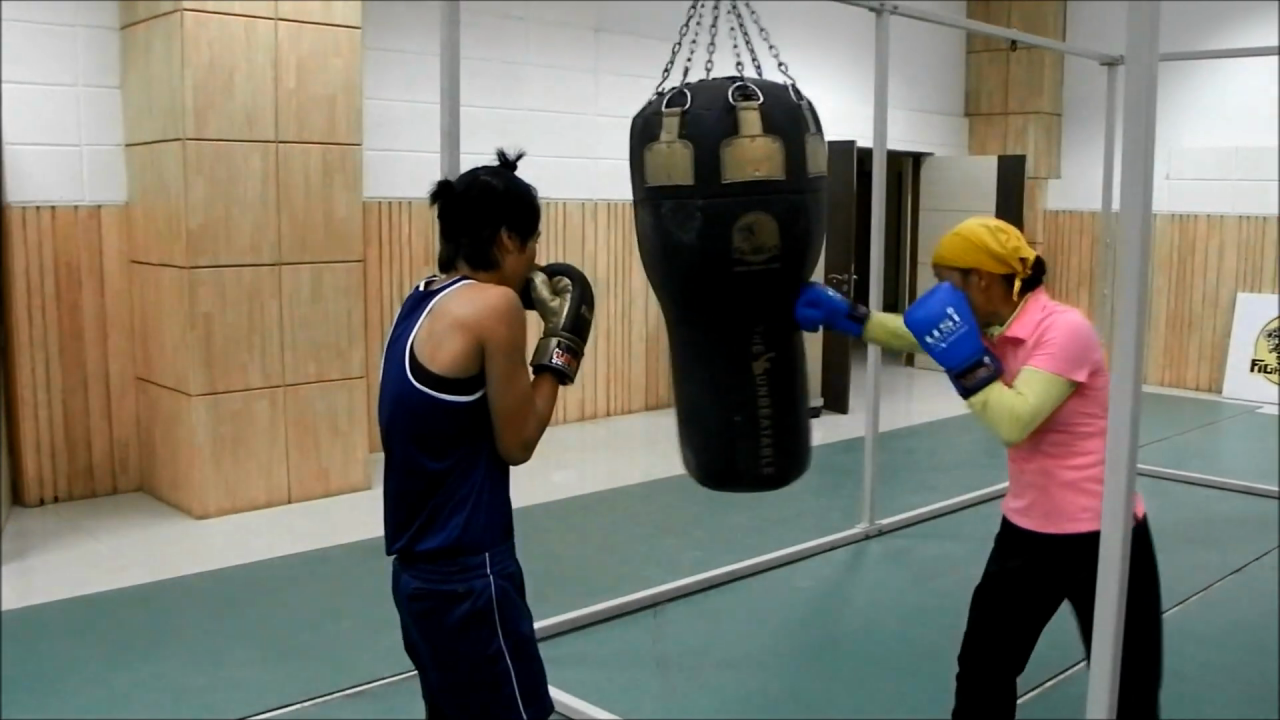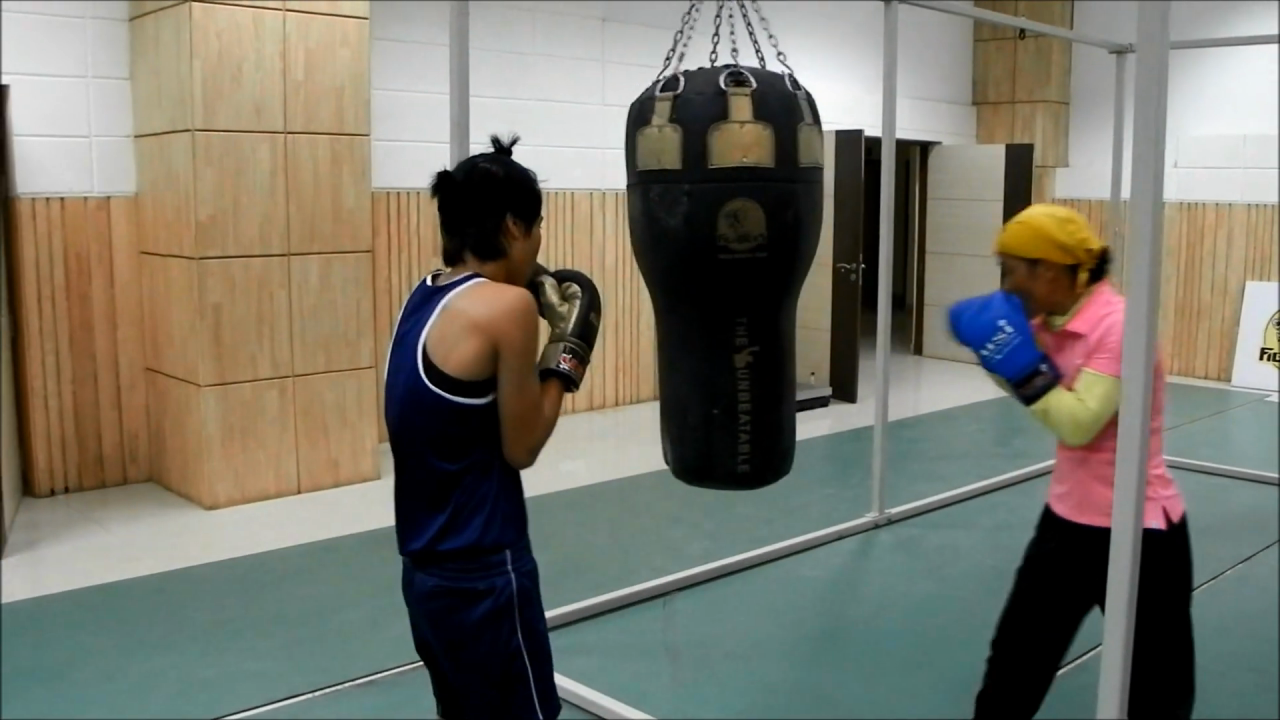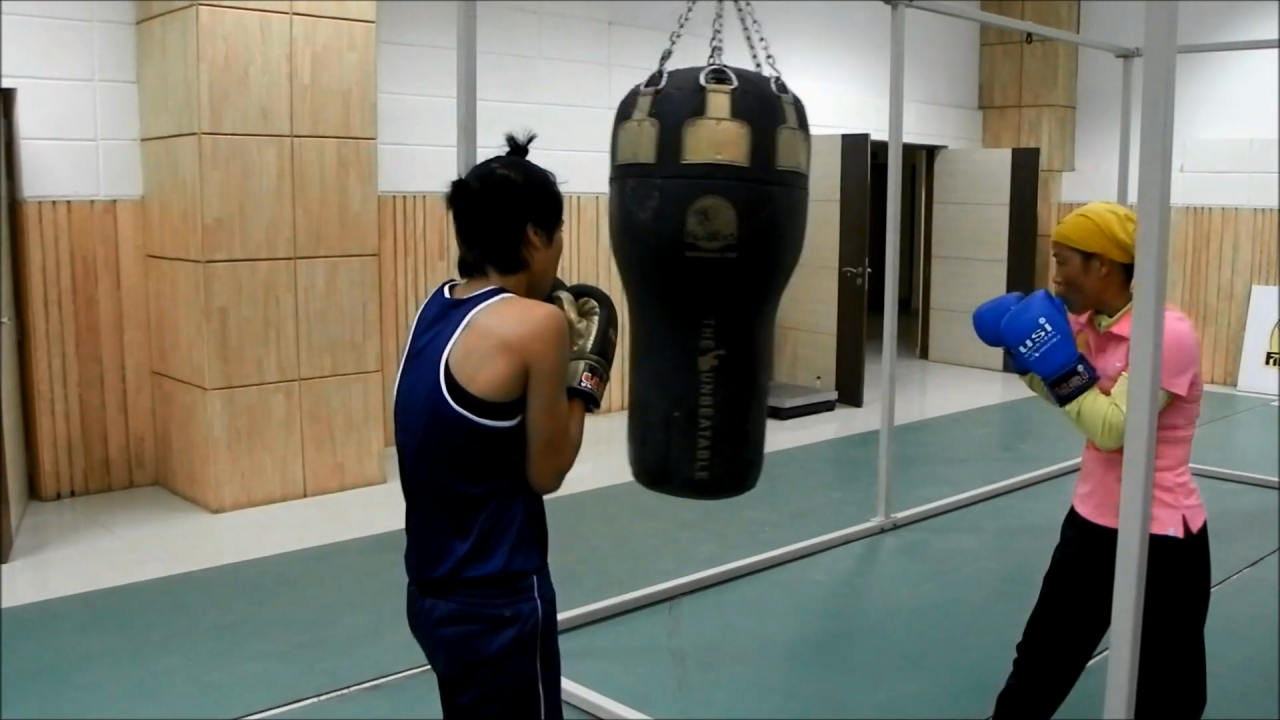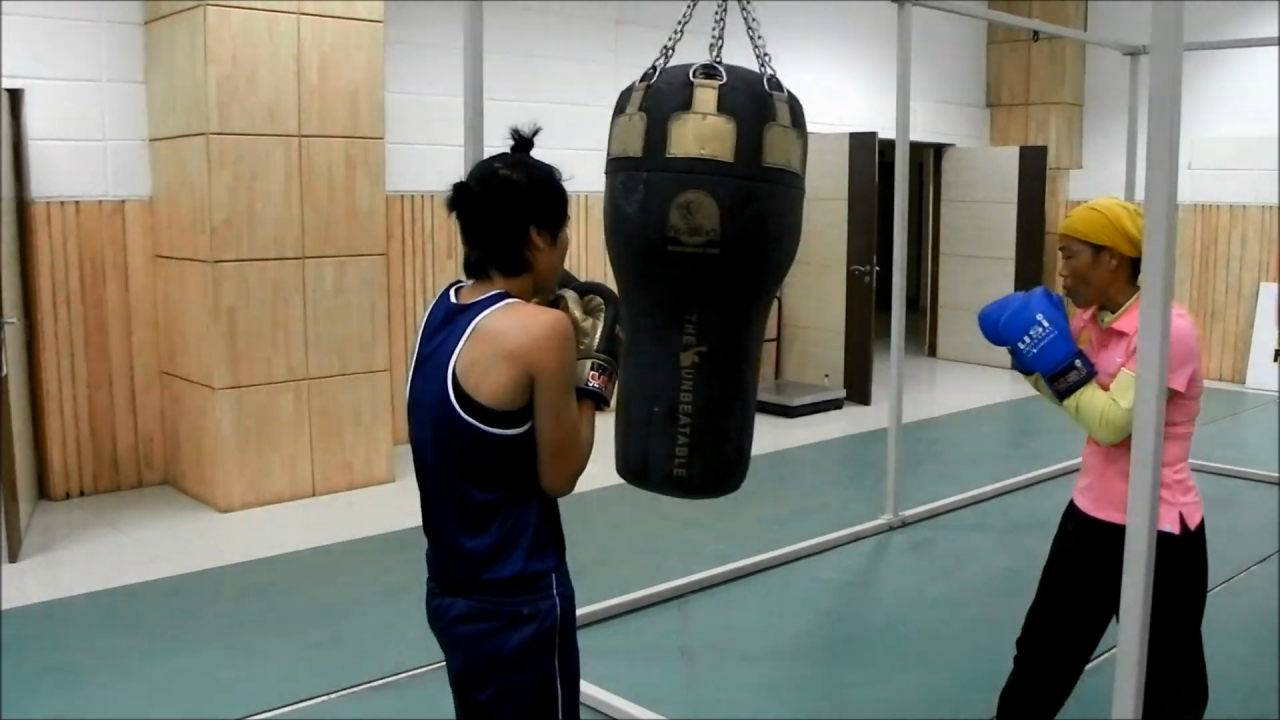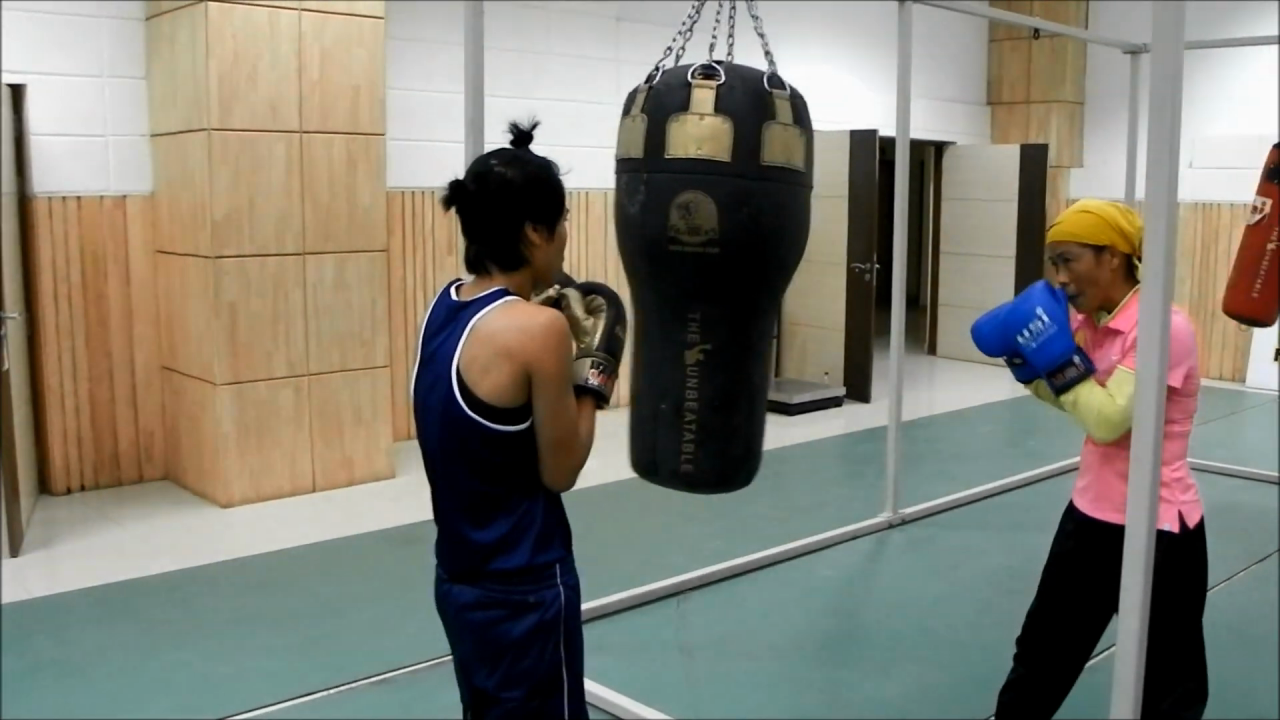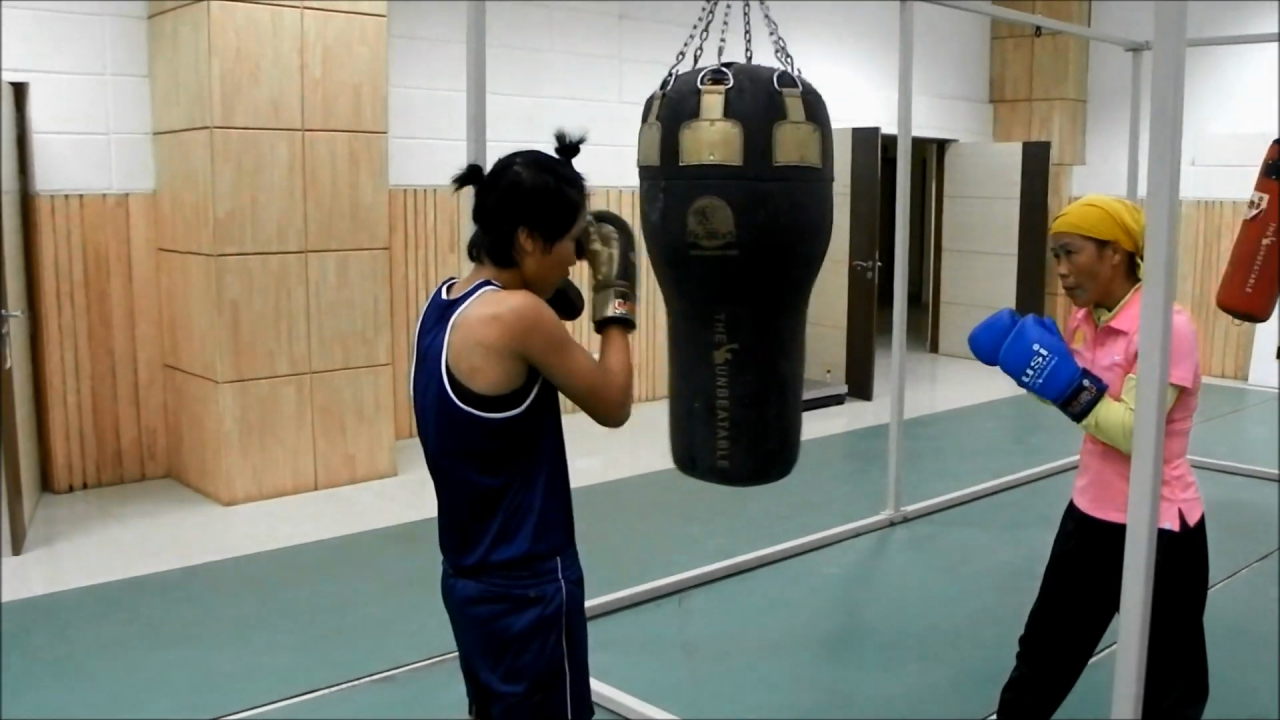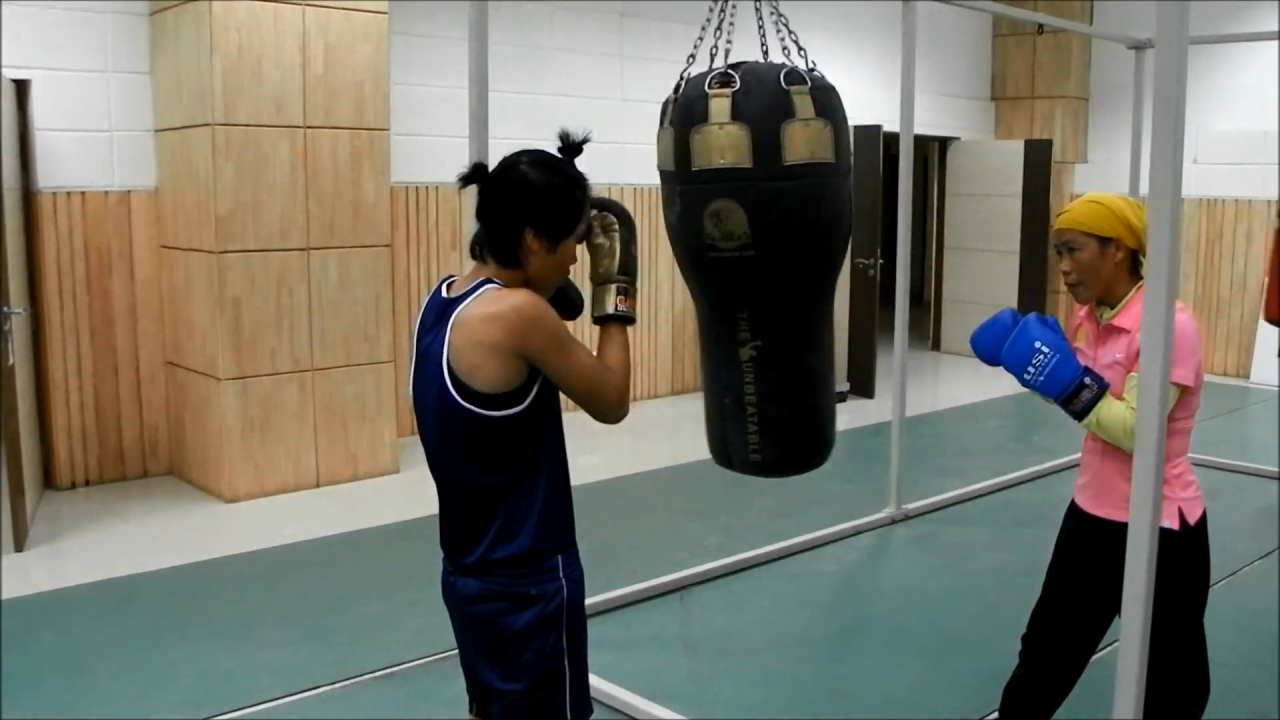
dt=0.3s
person 1, frame 1
left shoulder: (423, 301)
right shoulder: (492, 305)
right elbow: (516, 442)
right wrist: (562, 341)
left hip: (420, 568)
right hip: (467, 575)
person 1, frame 2
left shoulder: (426, 297)
right shoulder: (506, 305)
right elbow: (520, 447)
right wrist: (568, 345)
left hip: (429, 566)
right hip: (484, 572)
person 1, frame 3
left shoulder: (436, 309)
right shoulder: (536, 324)
right elbow: (545, 473)
right wrist: (589, 363)
left hip: (434, 588)
right hip: (497, 602)
person 1, frame 4
left shoulder: (444, 308)
right shoulder: (540, 330)
right elbow: (559, 476)
right wrist: (594, 363)
left hip: (453, 588)
right hip: (516, 601)
person 1, frame 5
left shoulder: (448, 306)
right shoulder: (536, 331)
right elbow: (559, 473)
right wrist: (592, 364)
left hip: (462, 578)
right hip: (524, 591)
person 1, frame 6
left shoulder: (445, 304)
right shoulder: (516, 315)
right elbow: (612, 405)
right wrist: (616, 293)
left hip: (471, 574)
right hip: (527, 583)
person 1, frame 7
left shoulder: (443, 300)
right shoulder: (517, 313)
right elbow: (611, 402)
right wrist: (615, 288)
left hip: (470, 572)
right hip: (527, 582)
person 2, frame 1
left shoulder: (1064, 328)
right shoulder: (991, 327)
left elbow: (1015, 422)
right elbow: (918, 335)
left wrist: (964, 355)
right wrist: (844, 315)
left hip: (1099, 534)
right hip: (1028, 529)
right knee: (982, 664)
person 2, frame 2
left shoulder: (1120, 324)
right shoulder: (1046, 321)
left elbow: (1076, 425)
right elbow: (1023, 382)
left wrist: (1020, 358)
right wrist: (995, 345)
left hip: (1139, 531)
right hip: (1066, 520)
right knee: (1015, 655)
person 2, frame 3
left shoulder: (1169, 333)
right shoulder: (1089, 322)
left elbow: (1111, 430)
right elbow: (1061, 398)
left wrist: (1059, 358)
right wrist: (1023, 348)
left hip: (1158, 539)
right hip: (1091, 523)
right knee: (1041, 657)
person 2, frame 4
left shoulder: (1169, 329)
right shoulder: (1093, 319)
left elbow: (1109, 423)
right elbow: (1069, 400)
left wrist: (1056, 353)
right wrist: (1027, 350)
left hip: (1155, 534)
right hip: (1090, 517)
right knee: (1041, 652)
person 2, frame 5
left shoulder: (1164, 325)
right shoulder: (1087, 320)
left elbow: (1107, 421)
right elbow: (1067, 399)
left wrist: (1055, 350)
right wrist: (1023, 356)
left hip: (1156, 533)
right hip: (1090, 516)
right knee: (1041, 650)
person 2, frame 6
left shoulder: (1167, 326)
right shoulder: (1085, 318)
left elbow: (1134, 433)
left wrist: (1065, 382)
right wrist: (1029, 364)
left hip: (1157, 532)
right hip: (1090, 516)
right knee: (1044, 649)
person 2, frame 7
left shoulder: (1168, 324)
right shoulder: (1089, 316)
left elbow: (1135, 431)
left wrist: (1066, 379)
right wrist: (1029, 361)
left hip: (1157, 531)
right hip: (1092, 515)
right knee: (1046, 647)
